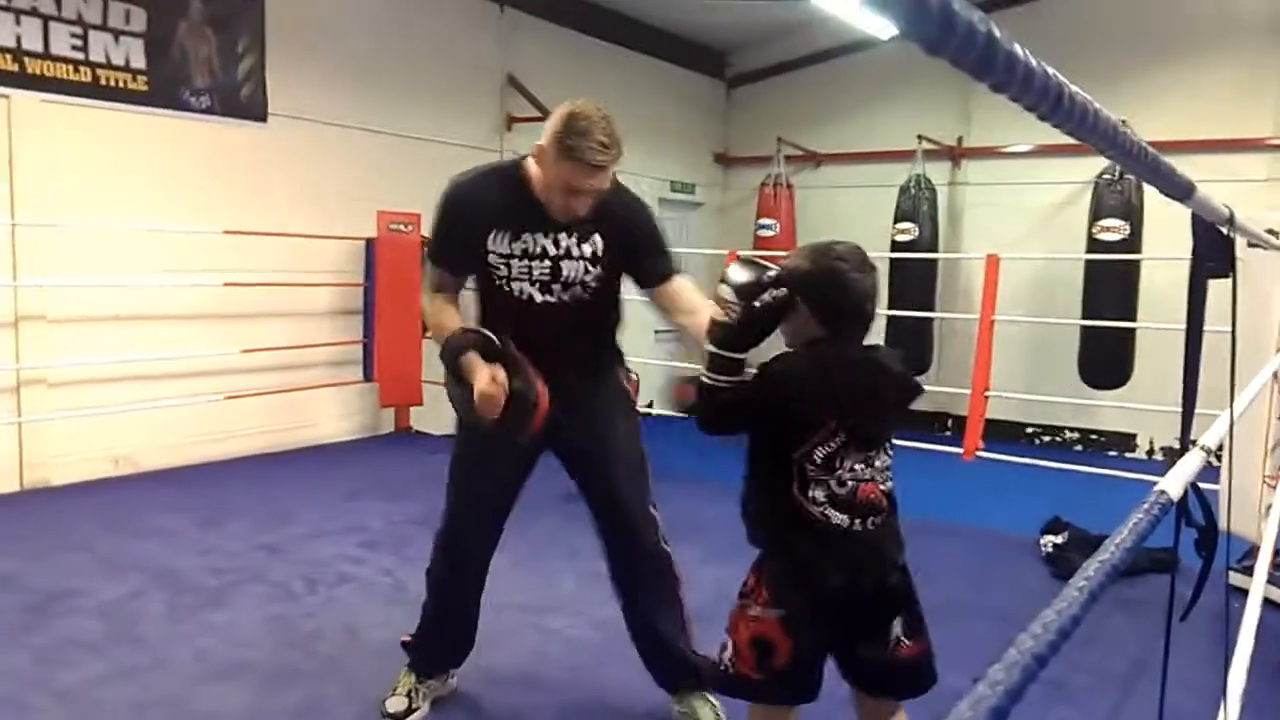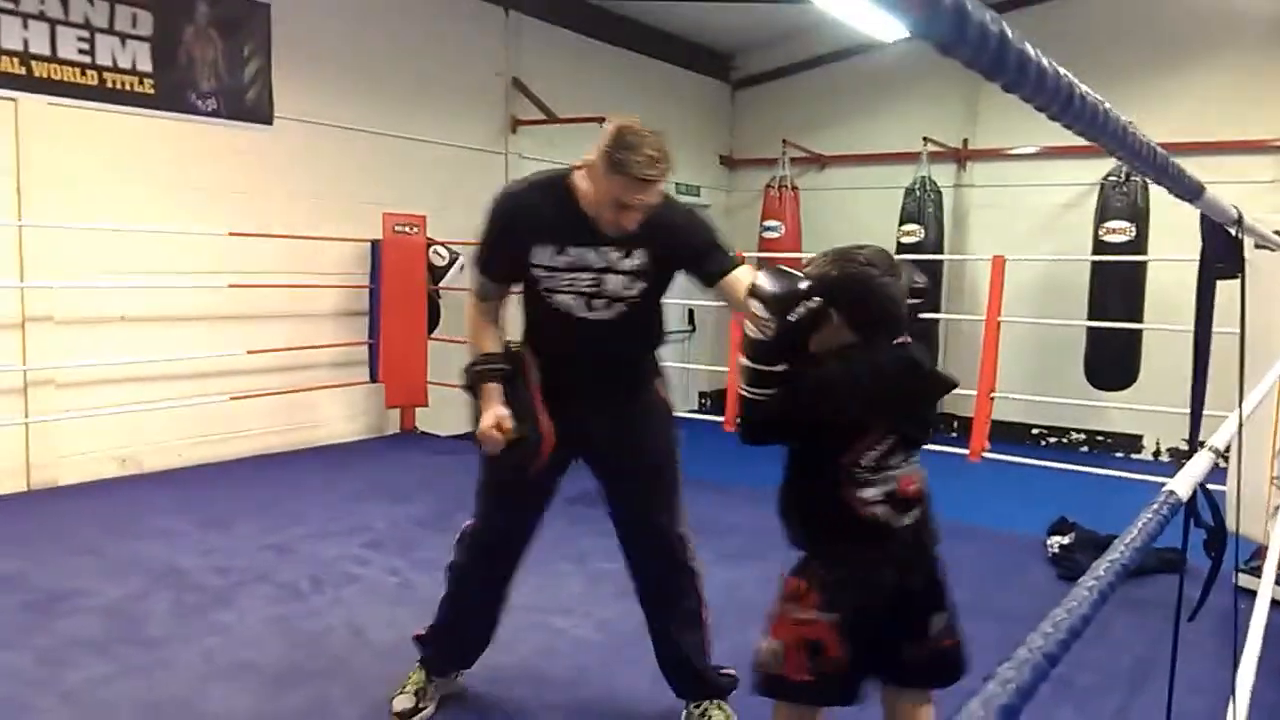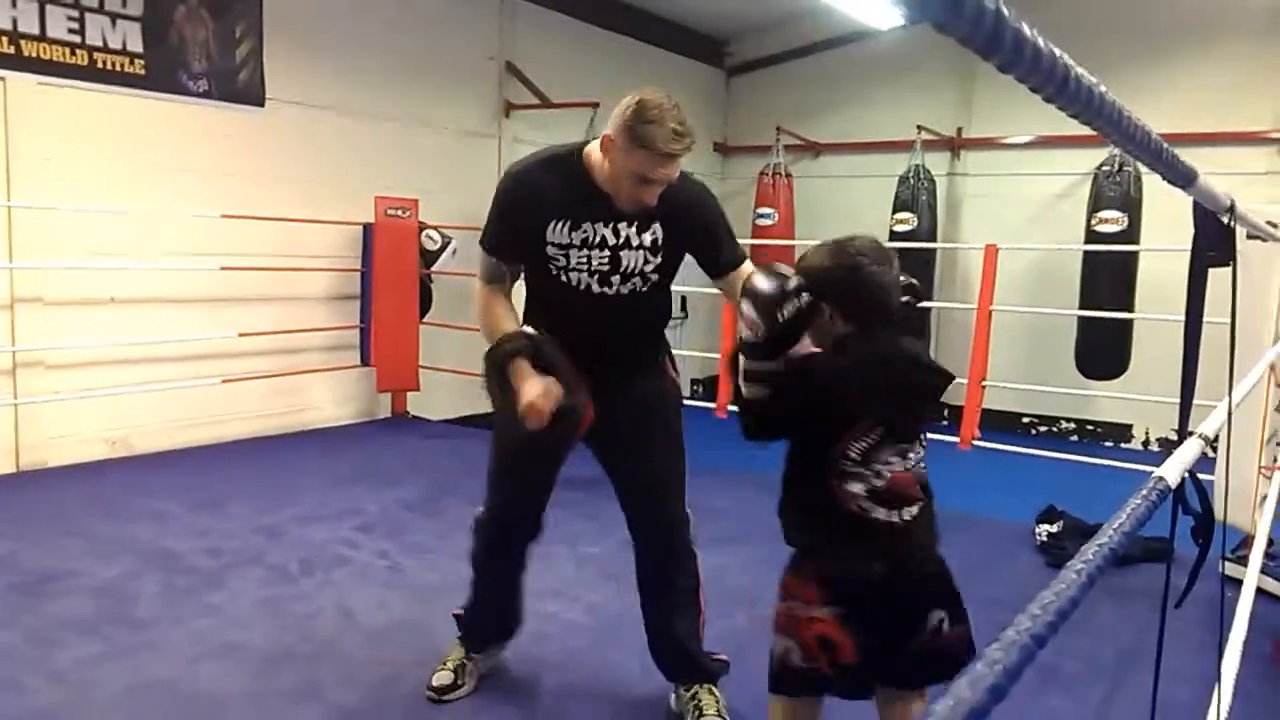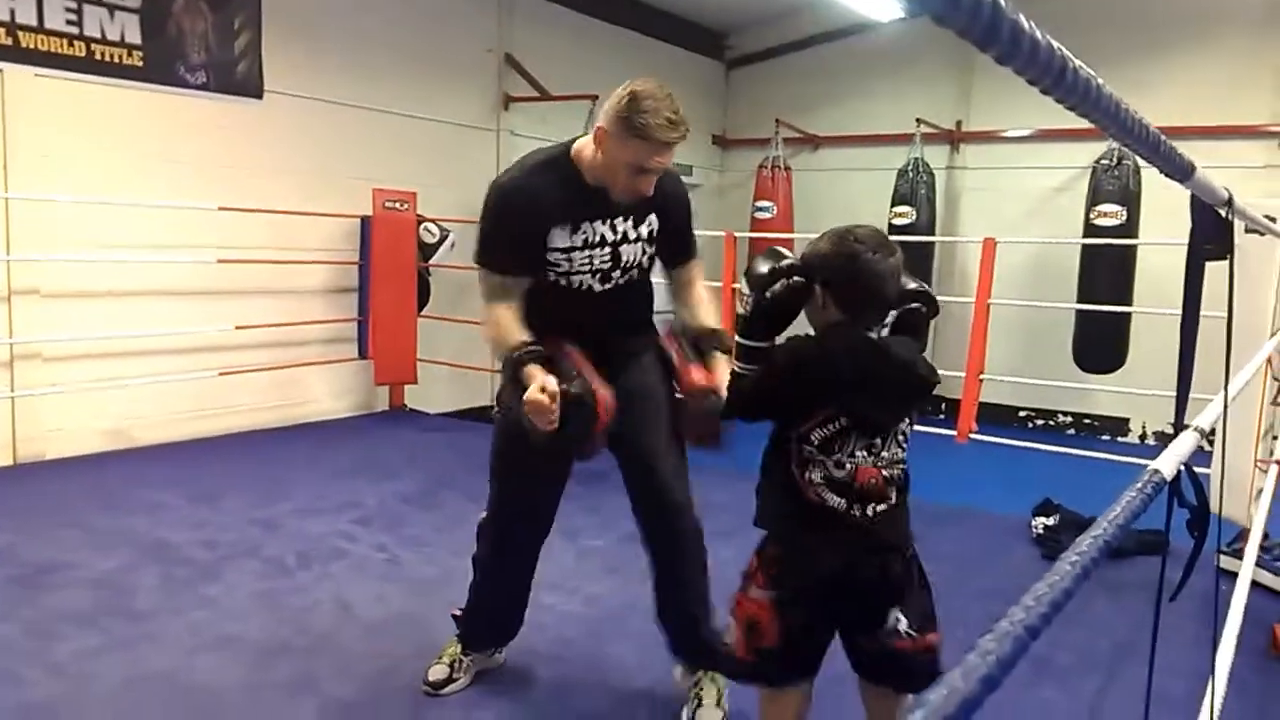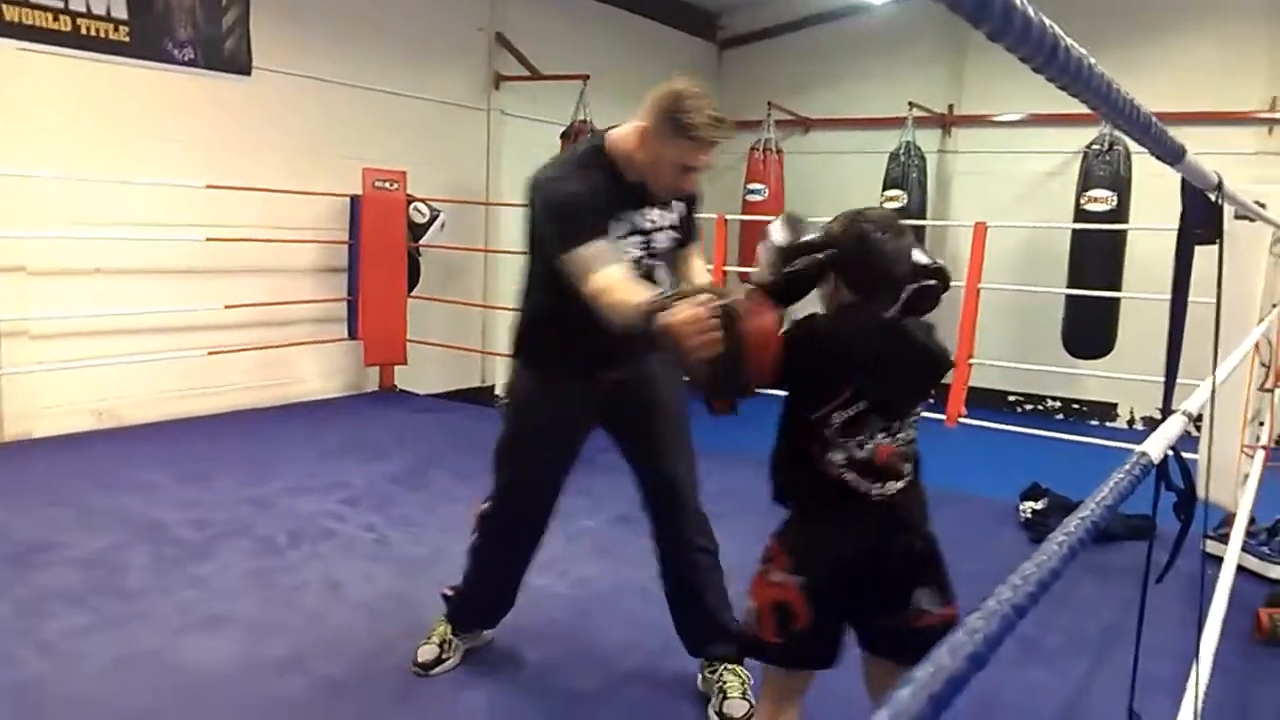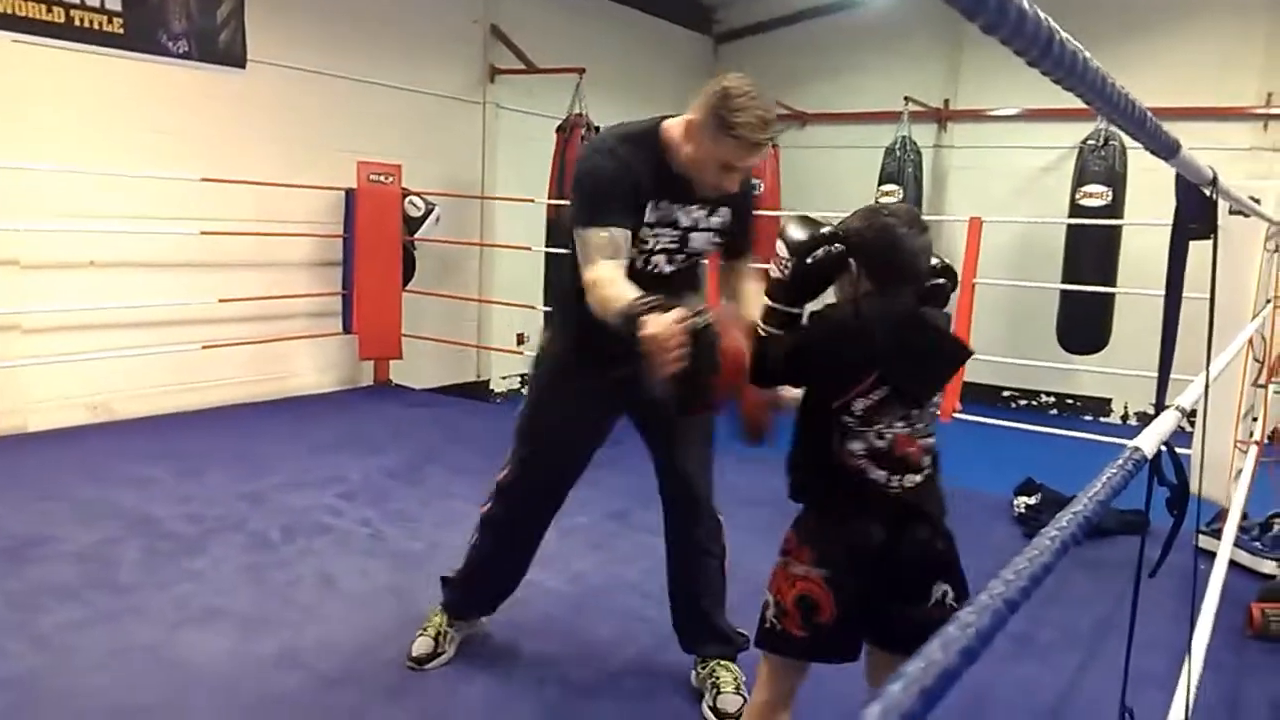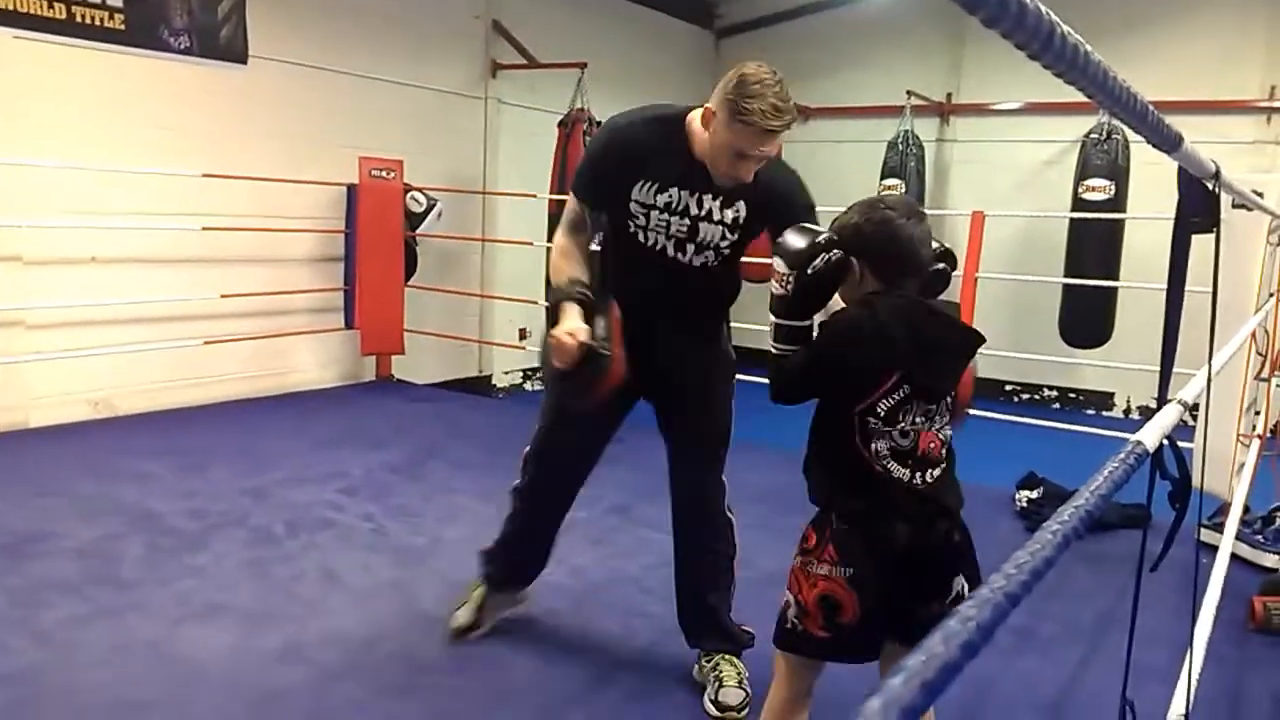
dt=0.2s
person 1, frame 1
left shoulder: (623, 212)
right shoulder: (473, 198)
left elbow: (672, 291)
right elbow: (437, 295)
right wrist: (472, 362)
left hip: (594, 389)
right hip: (505, 390)
left knee: (635, 535)
right knee: (463, 535)
right ankle: (431, 668)
person 1, frame 2
left shoulder: (672, 224)
right shoulder: (523, 208)
left elbow: (740, 283)
right elbow: (484, 304)
right wrist: (491, 391)
left hip: (631, 403)
right hip: (541, 399)
left knee: (661, 547)
right knee: (491, 536)
right ankle: (440, 664)
person 1, frame 3
left shoulder: (686, 201)
right shoulder: (532, 184)
left elbow: (741, 280)
right elbow: (493, 284)
right wrist: (521, 371)
left hip: (638, 380)
right hip: (550, 375)
left knee: (663, 528)
right knee: (506, 517)
right ankle: (479, 642)
person 1, frame 4
left shoulder: (666, 191)
right shoulder: (523, 191)
left elbow: (686, 278)
right elbow: (497, 301)
left wrist: (716, 354)
right wrist: (528, 371)
left hip: (634, 365)
right hip: (548, 371)
left knee: (671, 510)
right knee: (514, 517)
left ankle: (702, 662)
right ankle: (481, 640)
person 1, frame 5
left shoulder: (676, 182)
right shoulder: (569, 187)
right elbow: (605, 282)
left wrist: (708, 322)
right wrist: (662, 316)
left hip: (641, 358)
right hip: (559, 360)
left knee: (679, 502)
right knee: (517, 503)
left ankle: (719, 655)
right ankle: (467, 621)
person 1, frame 6
left shoulder: (732, 185)
right shoulder: (612, 163)
left elbow: (739, 272)
right elbow: (601, 274)
right wrist: (646, 322)
left hip: (674, 357)
right hip: (587, 350)
left knee: (692, 501)
right knee: (530, 486)
left ankle: (713, 652)
right ankle: (460, 608)
person 1, frame 7
left shoulder: (775, 184)
right shoulder: (628, 141)
right elbow: (573, 232)
right wrist: (571, 308)
left hip: (698, 344)
right hip: (612, 327)
left knee: (701, 494)
right knee: (552, 464)
left ankle: (716, 646)
right ankle: (502, 580)
person 2, frame 1
left shoulder: (788, 378)
right shoulder: (883, 373)
left elbow: (712, 415)
left wrist: (729, 338)
left hip: (798, 575)
right hip: (877, 569)
person 2, frame 2
left shoulder: (825, 383)
right shoulder: (911, 369)
left elbow: (755, 425)
left wrist: (766, 347)
left hip: (839, 576)
right hip: (912, 567)
person 2, frame 3
left shoulder: (824, 376)
right shoulder: (910, 363)
left elbow: (758, 421)
left wrist: (760, 348)
left hip: (835, 571)
right hip: (910, 563)
person 2, frame 4
left shoulder: (799, 363)
right shoulder: (906, 364)
left elbow: (740, 403)
left wrist: (756, 326)
right wrist: (910, 320)
left hip: (800, 560)
right hip: (884, 561)
person 2, frame 5
left shoulder: (819, 338)
right shoulder: (920, 345)
left wrist: (772, 294)
right wrist: (917, 296)
left hip: (819, 542)
right hip: (901, 540)
person 2, frame 6
left shoulder: (839, 329)
right shoulder: (935, 338)
left elbow: (766, 369)
left wrist: (785, 291)
right wrist: (926, 299)
left hip: (837, 535)
right hip: (917, 535)
person 2, frame 7
left shoulder: (852, 329)
right shoulder: (943, 330)
left elbow: (785, 387)
left wrist: (792, 304)
right wrist: (927, 282)
left hip: (856, 533)
right hip: (933, 530)
left knee: (794, 678)
